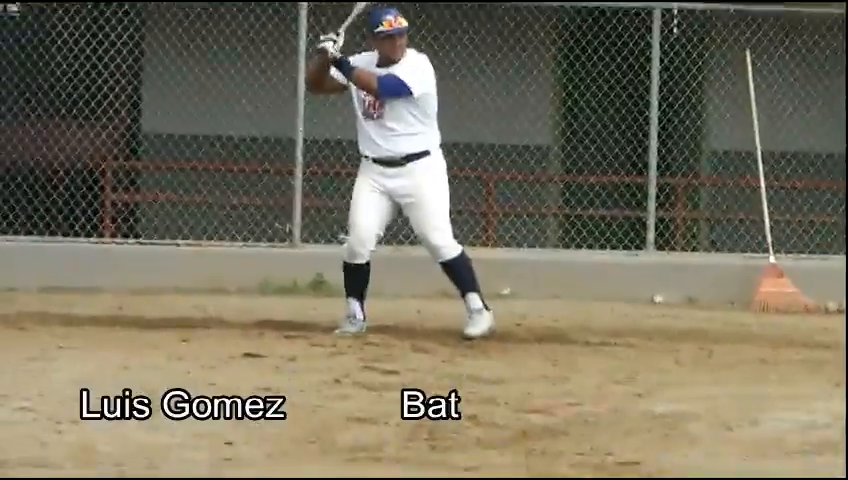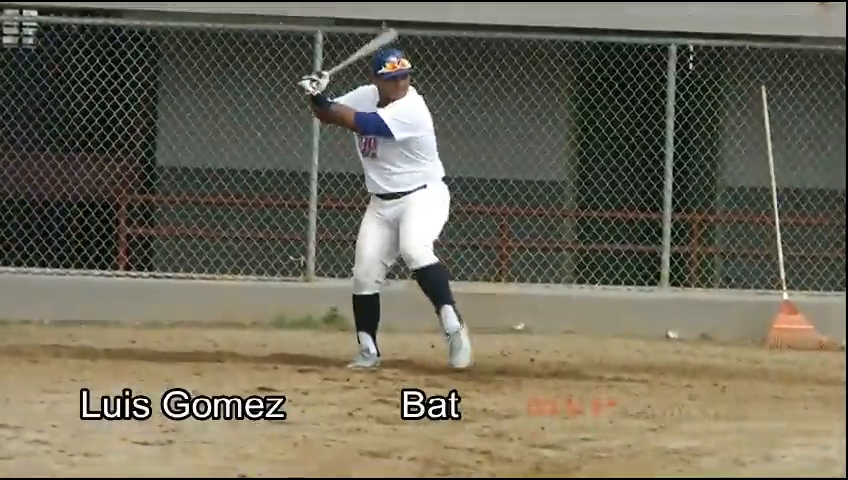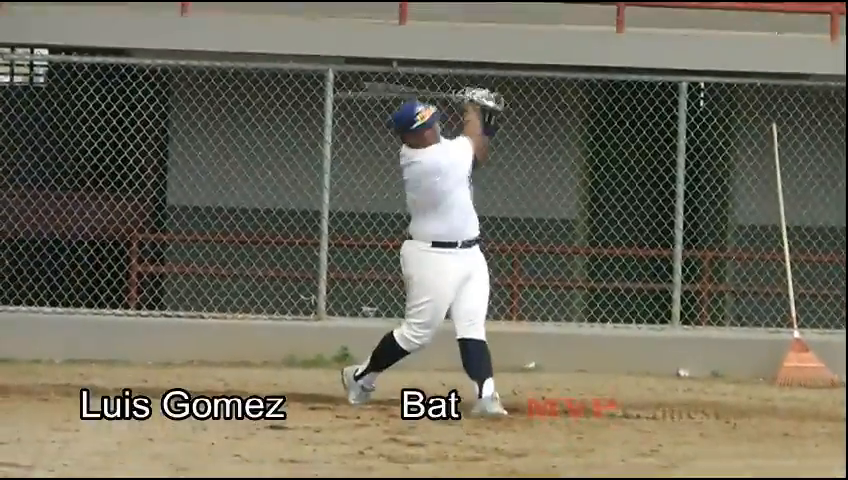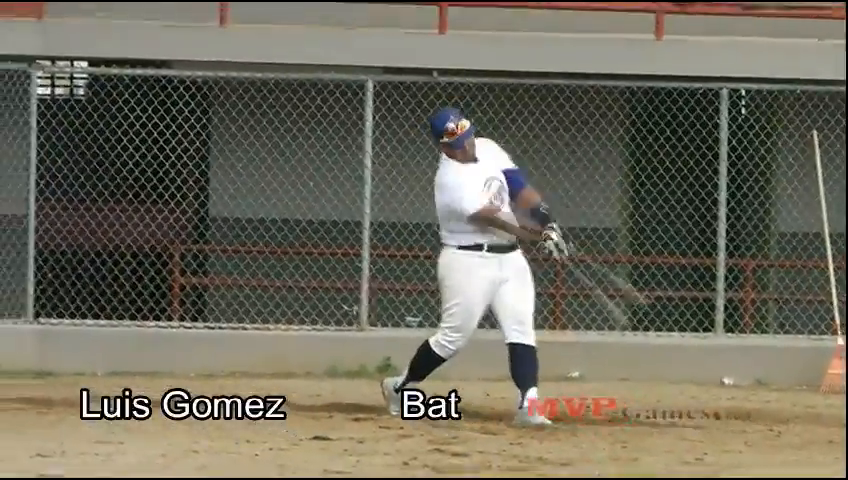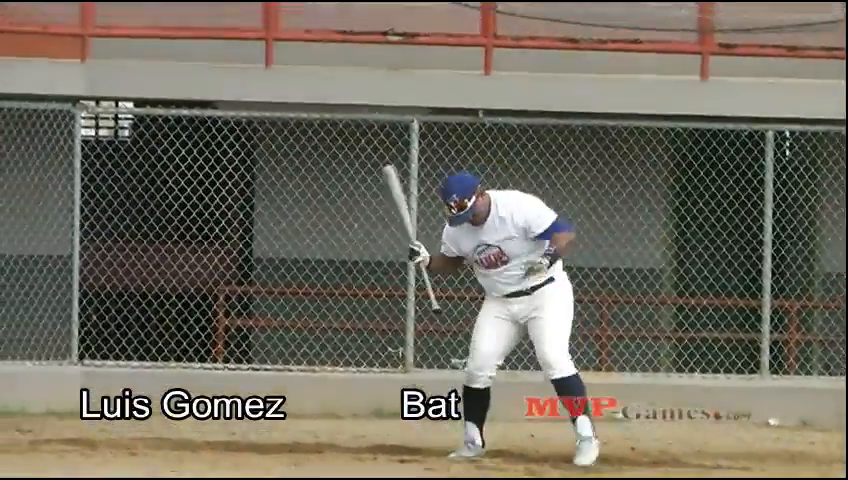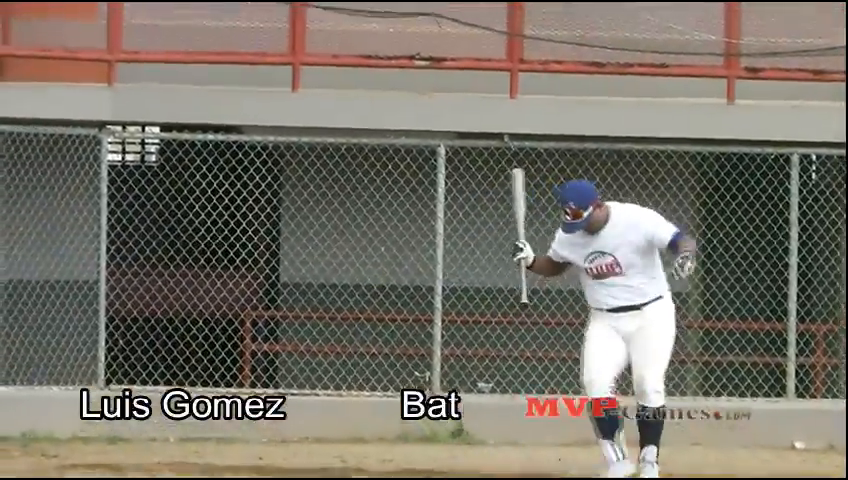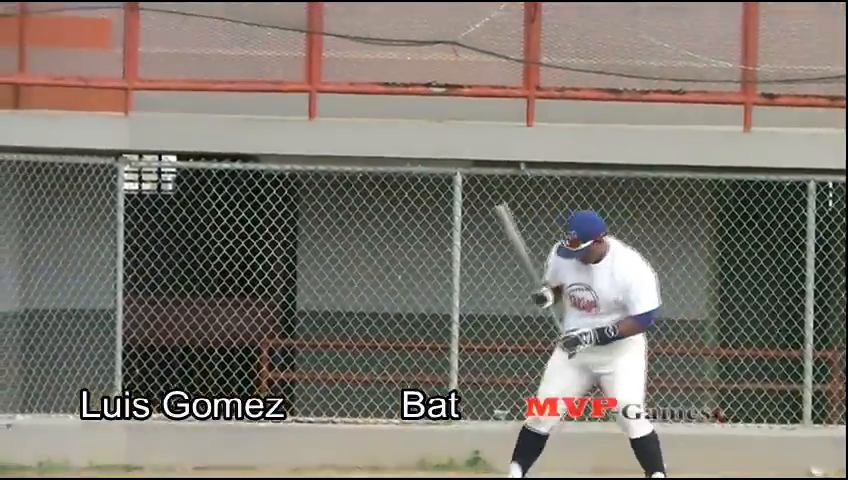
dt=0.7s
person 1, frame 1
left shoulder: (418, 65)
right shoulder: (362, 63)
left elbow: (380, 87)
right elbow: (315, 85)
left wrist: (340, 60)
right wrist: (324, 55)
left hip: (420, 168)
right hip: (374, 171)
left knee: (440, 241)
right knee: (357, 243)
left ankle: (478, 310)
right ankle: (355, 315)
person 1, frame 2
left shoulder: (410, 109)
right shoulder: (365, 96)
left elbow: (358, 123)
right elbow: (325, 115)
left wrist: (320, 99)
right wrist: (317, 89)
left hip: (424, 194)
right hip: (383, 202)
left knee: (415, 249)
right knee: (365, 273)
left ankle: (452, 324)
right ankle: (368, 351)
person 1, frame 3
left shoulder: (421, 150)
right shoulder: (432, 161)
left elbow: (472, 156)
right elbow: (471, 138)
left wrist: (486, 128)
right wrist: (471, 110)
left hip: (468, 252)
right hip: (433, 257)
left knee: (473, 326)
right knee: (418, 330)
left ankle: (486, 396)
right ankle: (361, 377)
person 1, frame 4
left shoulder: (488, 149)
right shoulder: (449, 180)
left elbow: (520, 185)
right elbow: (490, 219)
left wrist: (544, 217)
right wrist: (540, 235)
left hip: (511, 257)
right hip: (468, 262)
left knee: (521, 329)
right knee: (452, 335)
left ankle: (529, 404)
right ankle: (399, 388)
person 1, frame 5
left shoulder: (520, 206)
right shoulder: (454, 228)
left elbow: (564, 231)
right elbow: (447, 263)
left wrist: (548, 258)
right wrist: (427, 259)
left hip: (545, 294)
right hip: (499, 302)
left knee: (555, 359)
right knee: (477, 368)
left ankle: (585, 435)
right ankle: (473, 440)
person 1, frame 6
left shoulder: (637, 220)
right shoulder: (568, 233)
left elbow: (680, 240)
right elbow: (556, 265)
left wrist: (685, 257)
right wrist: (531, 260)
left hip: (652, 314)
right hip: (605, 319)
left knee: (649, 384)
right knee: (595, 382)
person 1, frame 7
left shoulder: (630, 267)
right shoulder: (562, 252)
left elbow: (644, 319)
left wrist: (594, 337)
right wrist: (547, 295)
left hip: (620, 350)
right hip: (575, 345)
left knee: (631, 417)
right knee: (542, 412)
